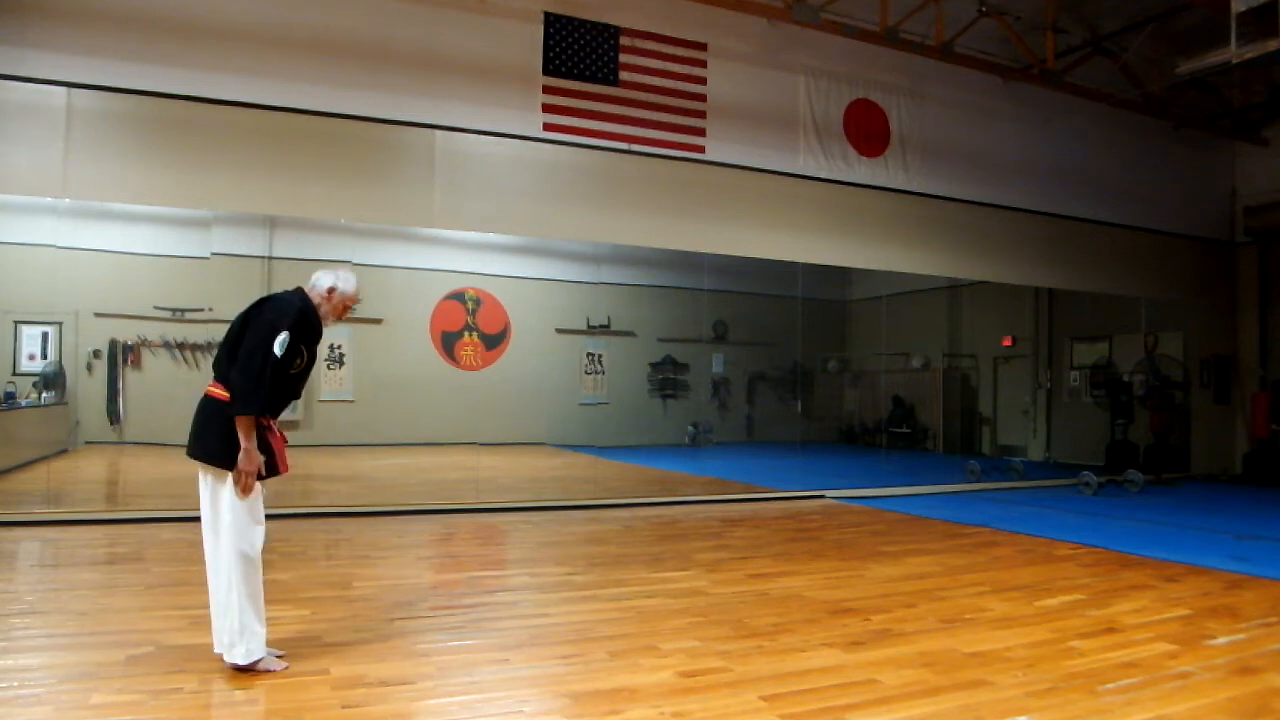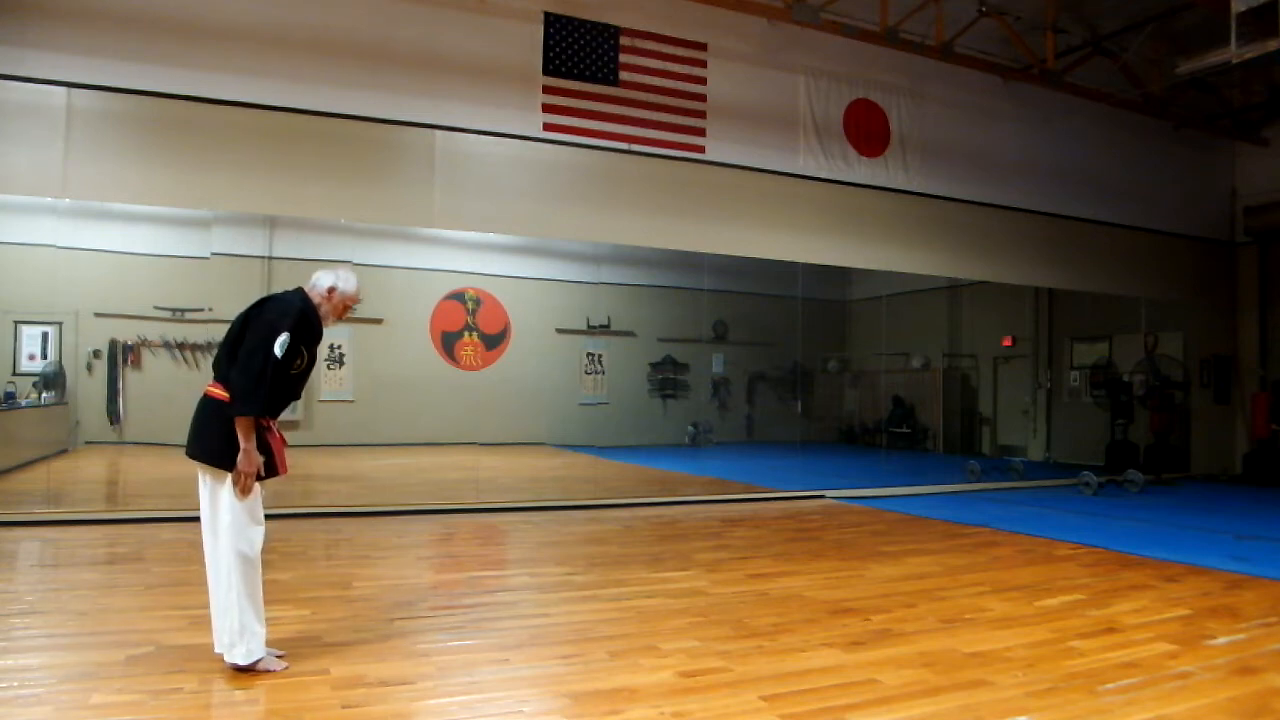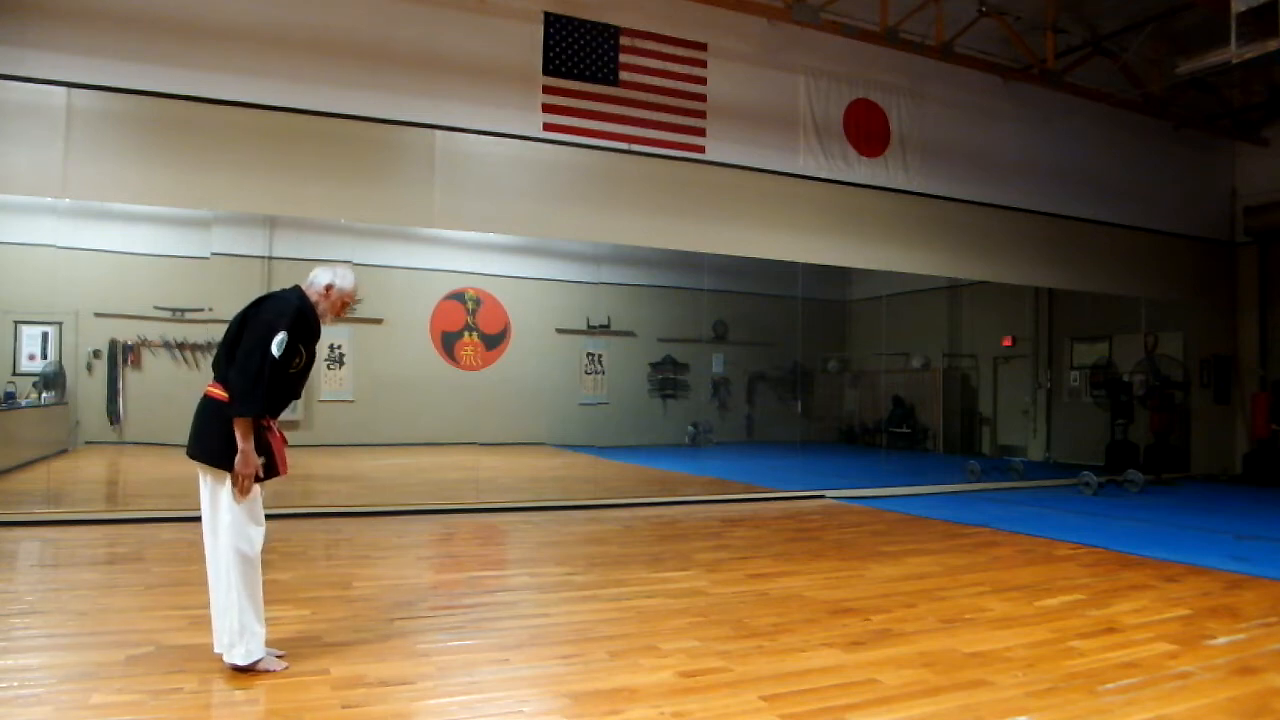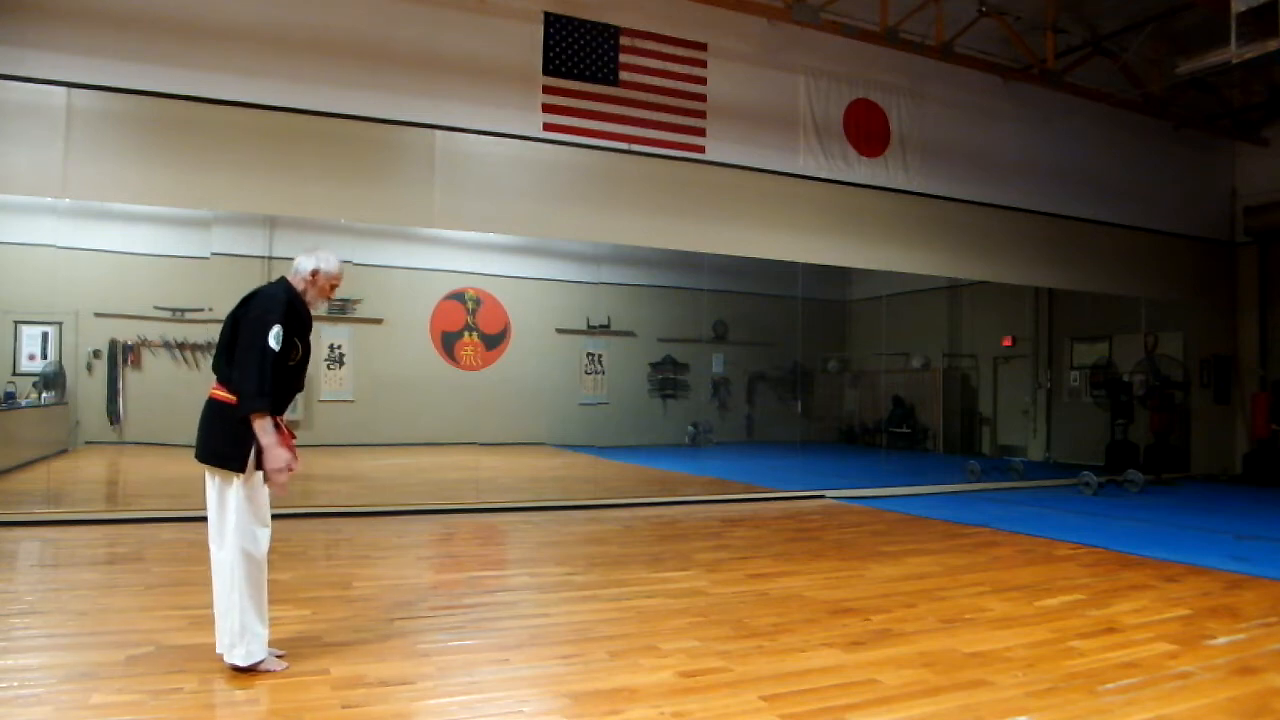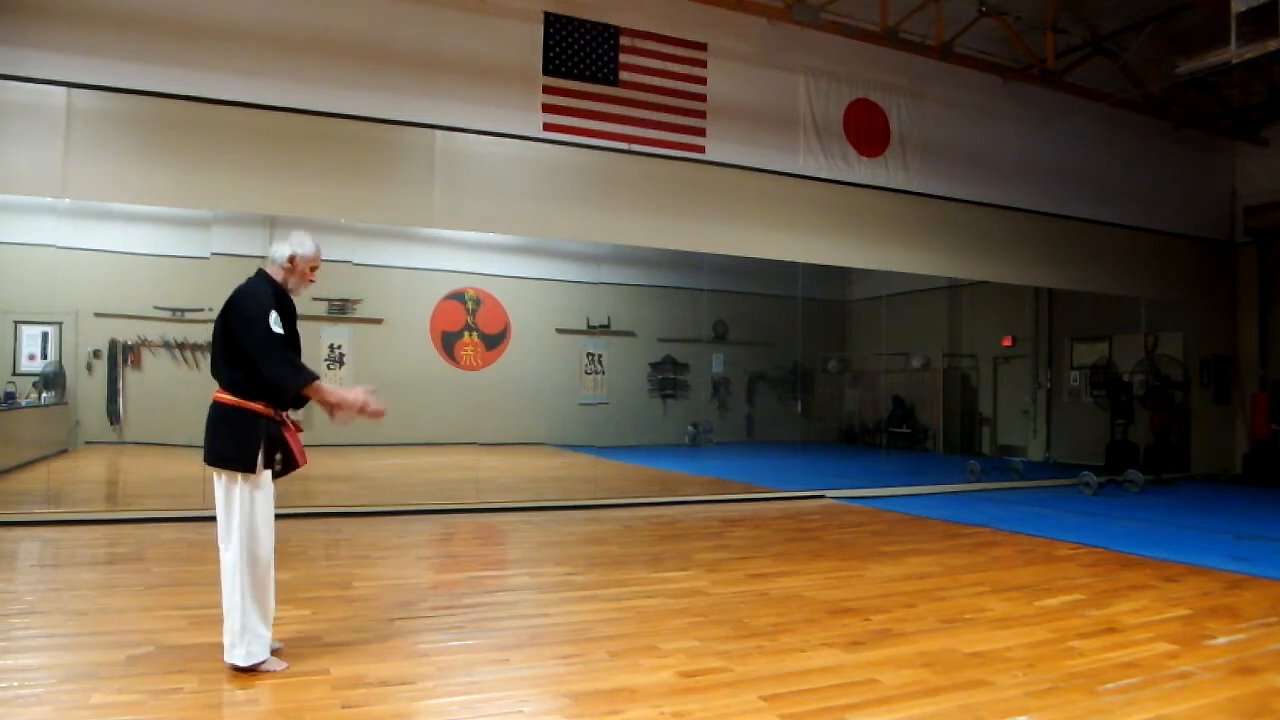
dt=0.2s
person 1, frame 1
left shoulder: (298, 316)
right shoulder: (285, 313)
right elbow: (248, 380)
left wrist: (255, 441)
right wrist: (248, 448)
left hip: (230, 430)
right hip: (229, 430)
left knee: (234, 537)
right knee: (237, 538)
left ankle: (241, 640)
right ankle: (244, 648)
person 1, frame 2
left shoulder: (298, 316)
right shoulder: (286, 313)
right elbow: (247, 381)
left wrist: (255, 442)
right wrist: (248, 449)
left hip: (229, 430)
right hip: (228, 430)
left knee: (234, 537)
right knee: (237, 538)
left ankle: (241, 640)
right ankle: (244, 649)
person 1, frame 3
left shoulder: (295, 315)
right shoulder: (282, 312)
right elbow: (247, 382)
left wrist: (256, 440)
right wrist: (246, 448)
left hip: (233, 431)
right hip: (229, 432)
left knee: (234, 538)
right knee: (237, 538)
left ankle: (242, 640)
right ankle: (244, 649)
person 1, frame 4
left shoulder: (284, 306)
right shoulder: (271, 305)
right elbow: (252, 382)
left wrist: (272, 438)
right wrist: (270, 444)
left hip: (236, 431)
right hip: (236, 432)
left knee: (240, 538)
right knee: (242, 539)
left ankle: (244, 639)
right ankle: (245, 649)
person 1, frame 5
left shoulder: (265, 298)
right shoulder: (256, 301)
left elbow: (277, 367)
right elbow: (278, 367)
left wrist: (325, 396)
right wrist: (341, 397)
left hip: (245, 428)
right hip: (243, 431)
left knee: (250, 536)
right knee: (247, 539)
left ankle: (250, 634)
right ankle: (247, 650)
